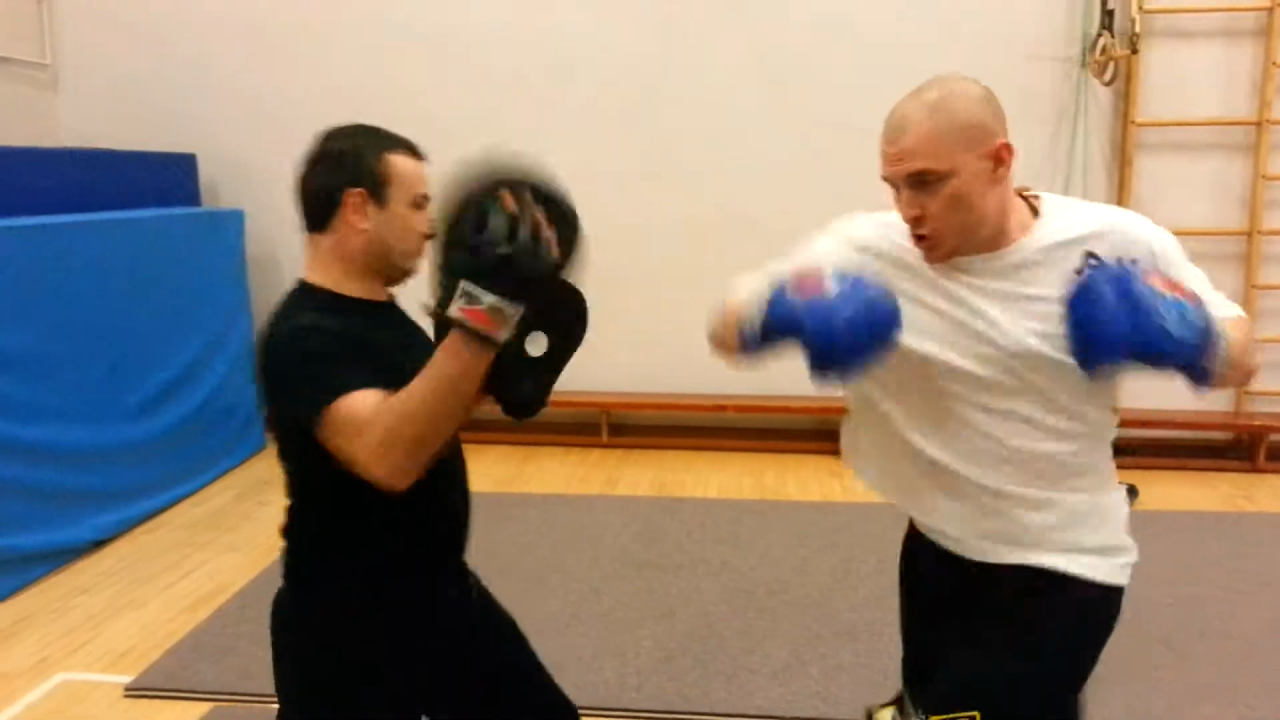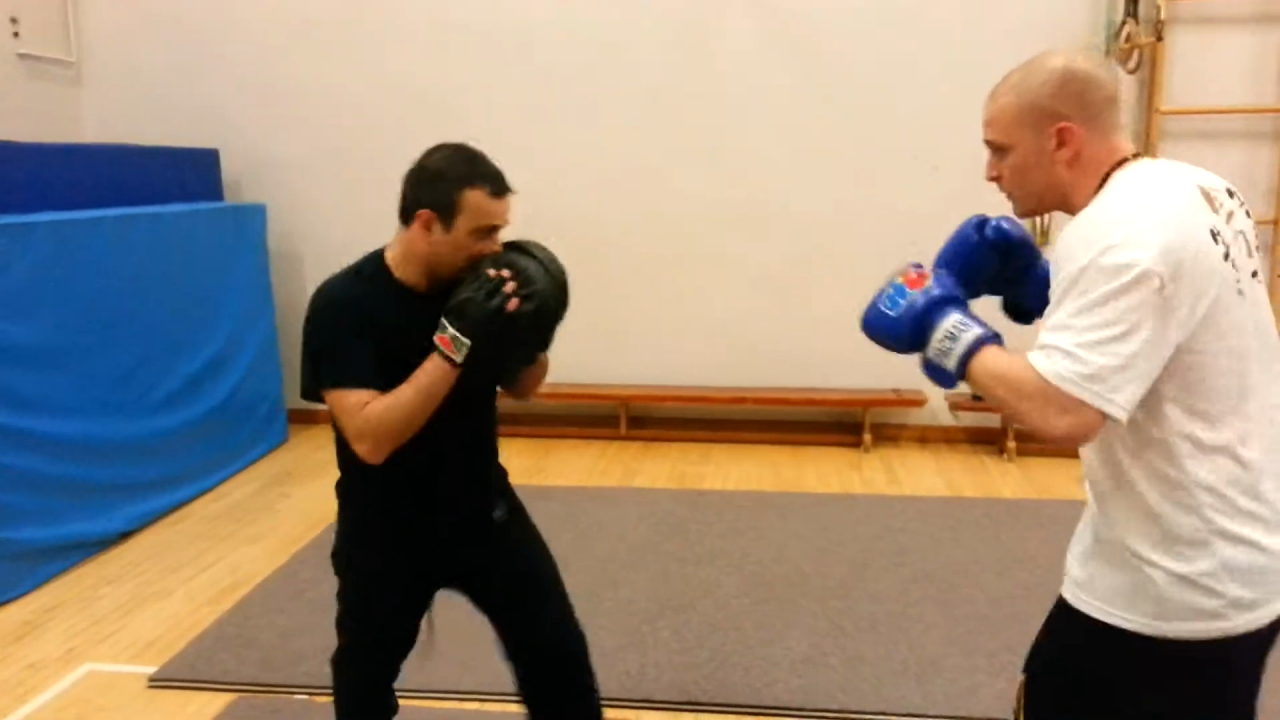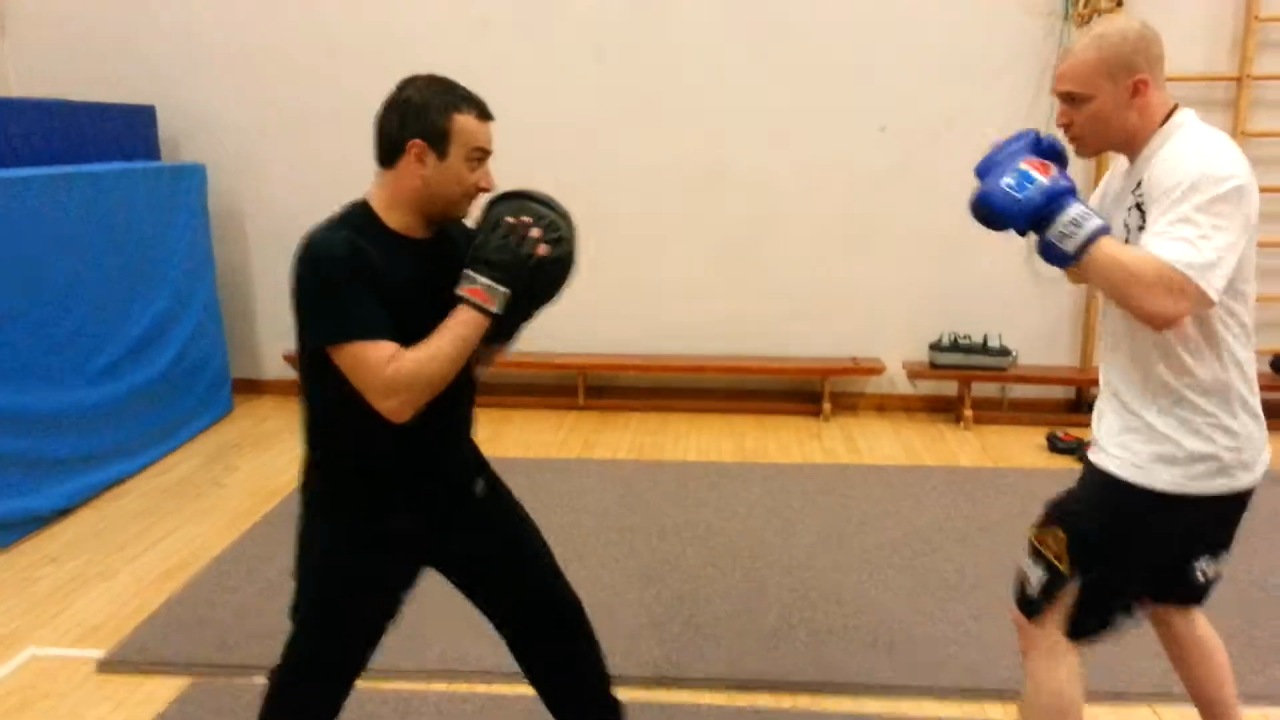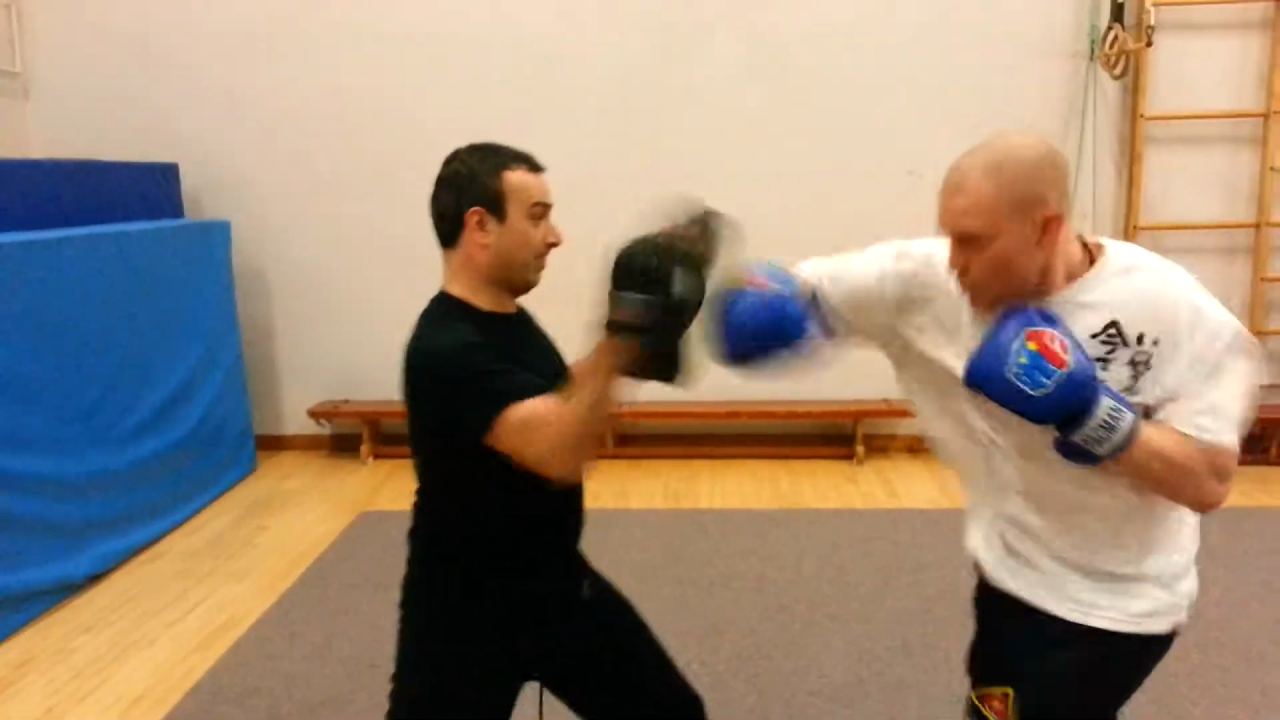
dt=1s
person 1, frame 1
left shoulder: (1116, 241)
right shoulder: (863, 247)
left elbow: (1236, 360)
right elbow: (731, 329)
left wrist: (1194, 334)
right wrist: (784, 316)
left hip: (1062, 564)
right hip: (940, 545)
person 1, frame 2
left shoulder: (1116, 236)
right shoulder: (1198, 191)
left elbow: (1059, 412)
left wrist: (946, 327)
right wrist: (1029, 284)
left hip: (1168, 585)
person 1, frame 3
left shoulder: (1204, 167)
right shoulder: (1136, 158)
left elbow: (1160, 299)
right elbow: (1107, 260)
left wrist: (1059, 214)
right wrist: (1045, 196)
left hip: (1174, 456)
right hip: (1198, 448)
left knee: (1047, 620)
right knee: (1169, 603)
person 1, frame 4
left shoulder: (1173, 308)
right shoulder: (931, 274)
left elbow: (1205, 482)
right elbow: (804, 294)
left wrist: (1093, 410)
right wrist: (766, 302)
left hip: (1116, 601)
right hip: (1011, 569)
person 2, frame 1
left shoulder: (383, 312)
right shoulder: (306, 338)
left elbow: (437, 413)
right elbow: (389, 456)
left hip: (440, 595)
right hip: (344, 625)
person 2, frame 2
left shoulder: (474, 286)
right shoulder: (345, 304)
left elbow: (521, 390)
right elbow: (370, 437)
right wrist: (455, 340)
left hip: (485, 509)
right hip: (386, 528)
left knee: (558, 655)
right knee: (365, 674)
person 2, frame 3
left shoulder: (454, 236)
right shoulder: (336, 256)
right elbow: (395, 393)
left wrist: (515, 281)
right wrist: (485, 289)
left hip: (457, 482)
right hip: (360, 503)
left knee: (554, 621)
person 2, frame 4
left shoulder: (510, 318)
right shoulder: (446, 347)
left elbow: (560, 405)
right elbow: (561, 454)
left wrist: (623, 343)
right wrist: (628, 330)
left hip: (561, 584)
right hip: (464, 609)
